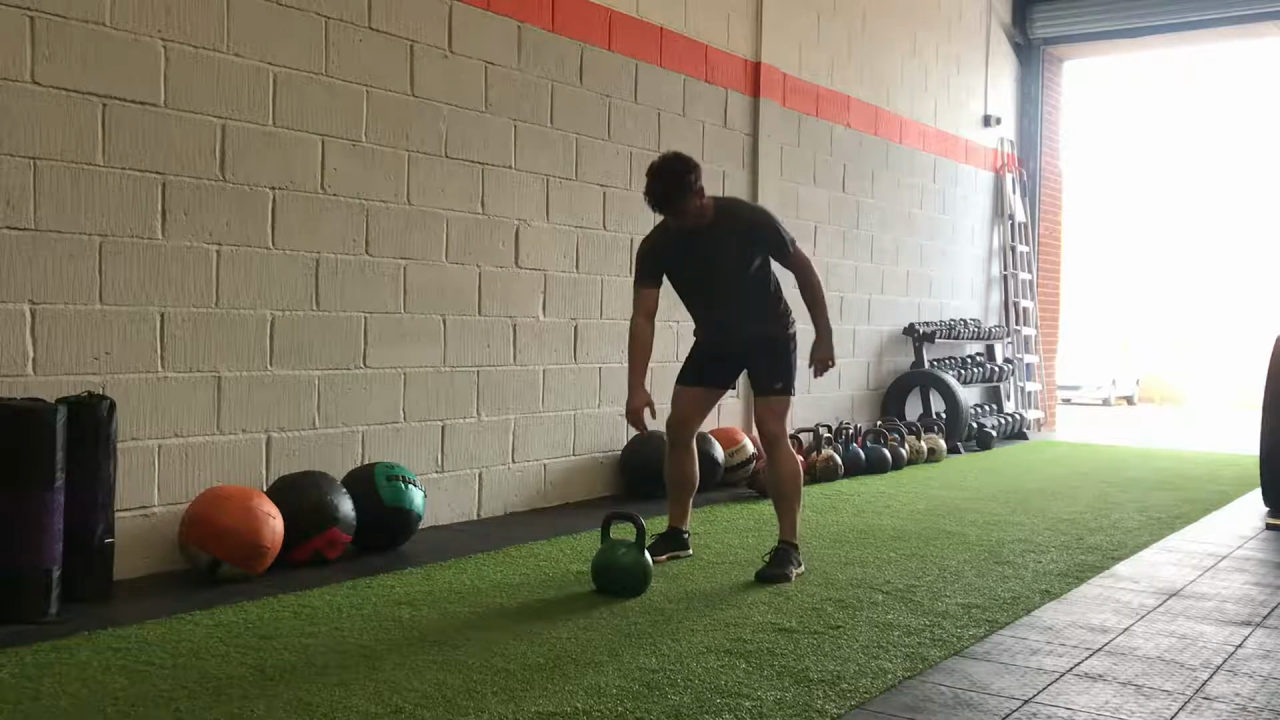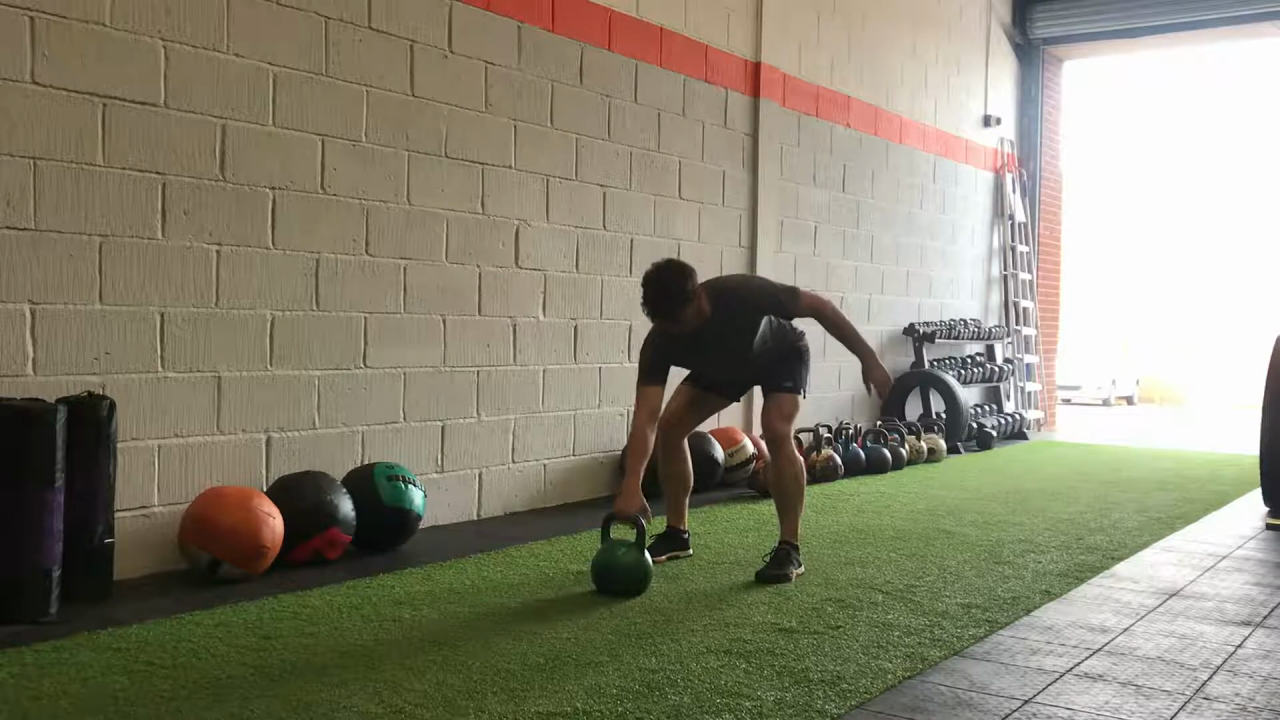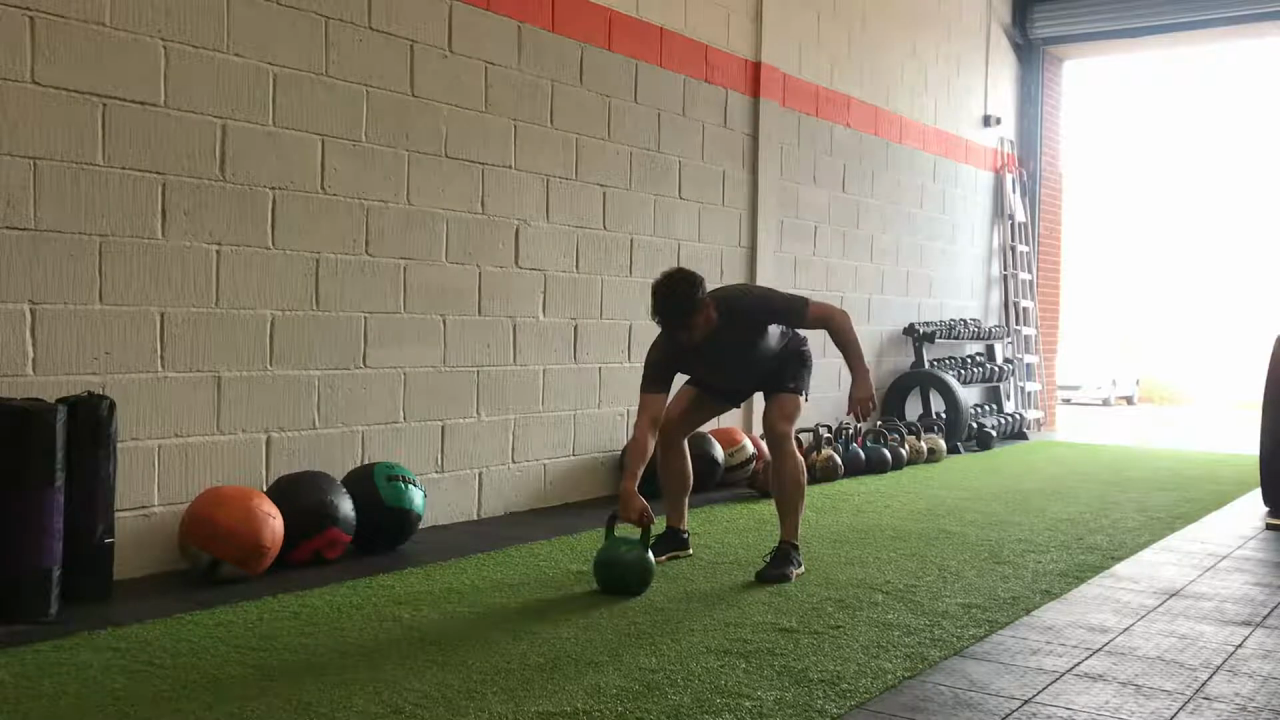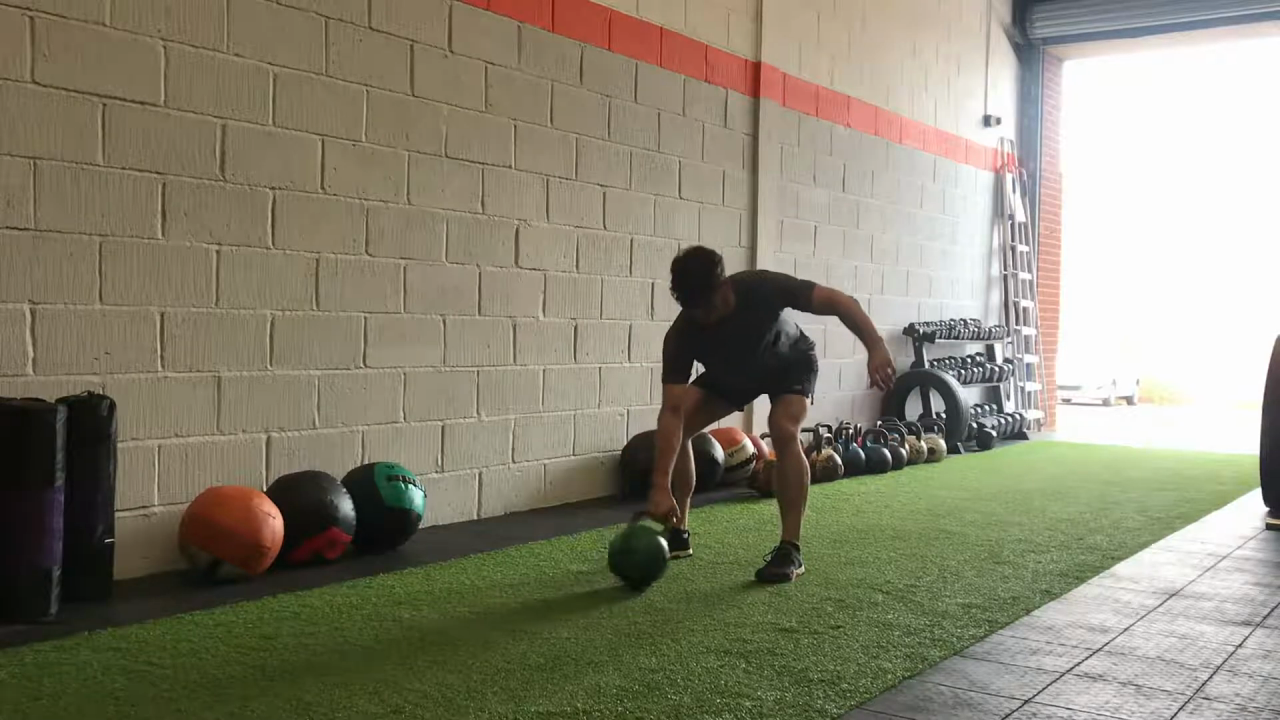
dt=0.4s
person 1, frame 1
left shoulder: (748, 219)
right shoulder: (656, 245)
left elbow: (802, 269)
right elbow: (643, 317)
left wrist: (824, 335)
right wrist: (637, 388)
left hip: (770, 334)
right hip: (715, 340)
left knee: (771, 431)
right knee: (678, 427)
left ankle: (789, 547)
right ankle: (677, 533)
person 1, frame 2
left shoulder: (742, 294)
right shoulder: (659, 343)
left elbow: (819, 307)
right elbow: (646, 418)
left wrist: (868, 359)
right wrist: (630, 487)
left hip: (782, 355)
right hip: (721, 369)
left knee: (776, 433)
right knee: (669, 429)
left ankle: (790, 549)
right ankle: (677, 533)
person 1, frame 3
left shoulder: (748, 304)
right shoulder: (666, 350)
left elbow: (835, 316)
right elbow: (649, 422)
left wrist: (861, 377)
right wrist: (628, 488)
left hip: (784, 361)
right hip: (724, 374)
left knee: (778, 432)
right knee: (670, 429)
left ankle: (789, 549)
right ankle: (676, 533)
person 1, frame 4
left shoulder: (761, 288)
right shoulder: (682, 334)
left elbow: (840, 302)
right elbow: (671, 412)
left wrist: (876, 348)
right wrist: (660, 486)
left hip: (791, 364)
right hip: (730, 374)
left knee: (784, 431)
right knee: (678, 427)
left ankle: (790, 549)
right ankle: (677, 533)
